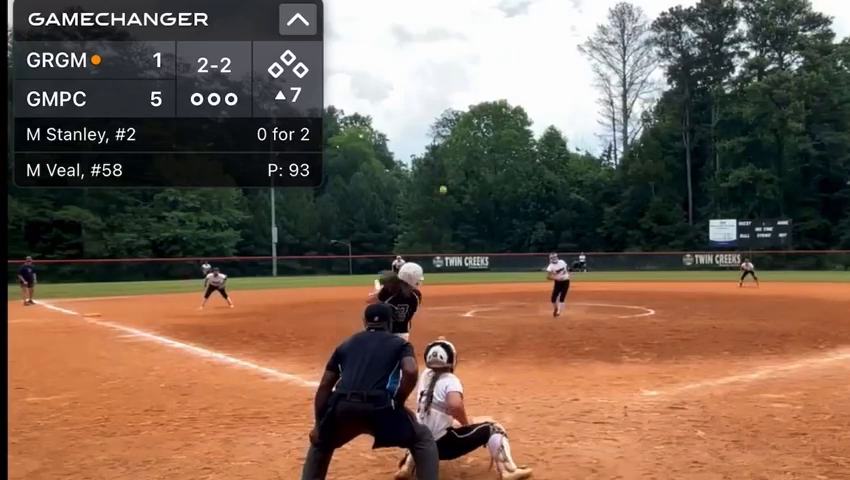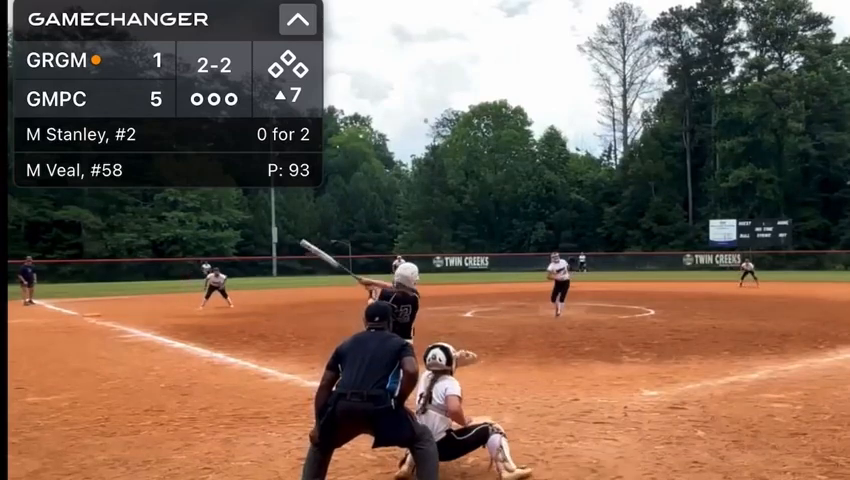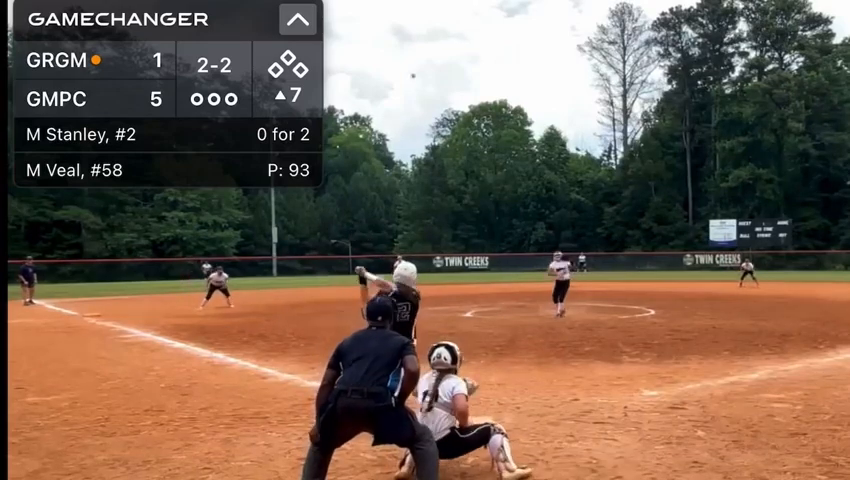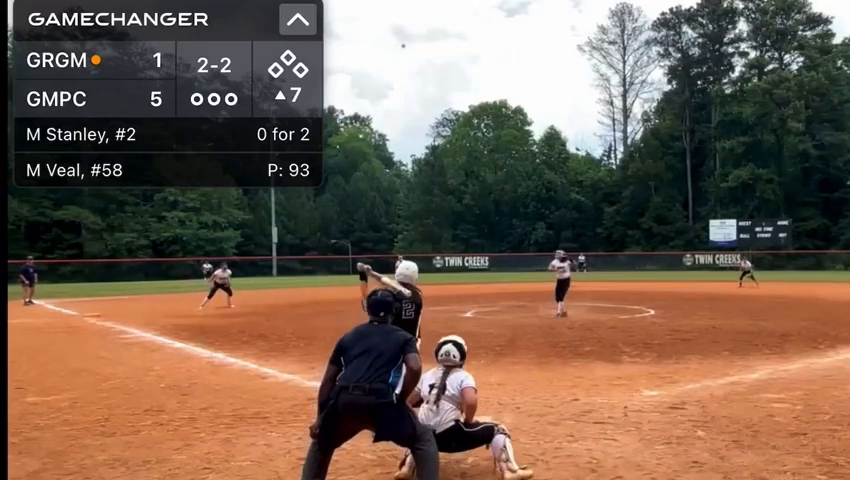
dt=0.1s
person 1, frame 1
left shoulder: (347, 344)
right shoulder: (399, 343)
left elbow: (325, 385)
right elbow: (411, 372)
left wrist: (318, 424)
right wrist: (397, 403)
left hip: (342, 408)
right hip: (378, 407)
left knee: (321, 442)
right knee: (423, 440)
person 1, frame 2
left shoulder: (347, 344)
right shoulder: (399, 343)
left elbow: (324, 386)
right elbow: (411, 372)
left wrist: (319, 424)
right wrist: (398, 403)
left hip: (342, 407)
right hip: (378, 406)
left knee: (321, 442)
right knee: (423, 440)
person 1, frame 3
left shoulder: (348, 342)
right shoulder: (401, 341)
left elbow: (326, 384)
right elbow: (412, 371)
left wrist: (319, 423)
right wrist: (398, 402)
left hip: (342, 405)
right hip: (379, 404)
left knee: (321, 442)
right knee: (423, 440)
person 1, frame 4
left shoulder: (349, 337)
right shoulder: (403, 337)
left elbow: (329, 379)
right elbow: (414, 369)
left wrist: (321, 417)
right wrist: (401, 400)
left hip: (344, 401)
right hip: (380, 401)
left knee: (322, 441)
right knee: (423, 439)
person 2, frame 1
left shoulder: (425, 376)
right shoulder: (451, 381)
right elbow: (456, 405)
right wrist: (465, 422)
right hip: (444, 443)
right knee: (493, 429)
left ankle: (408, 466)
person 2, frame 2
left shoulder: (424, 378)
right shoulder: (450, 383)
right elbow: (454, 409)
right wrist: (464, 422)
right hip: (444, 445)
right knee: (492, 429)
left ankle: (408, 466)
person 2, frame 3
left shoulder: (425, 379)
right shoulder: (456, 382)
right elbow: (461, 408)
right wrist: (464, 424)
right hip: (445, 443)
right knee: (494, 429)
left ankle: (408, 466)
person 2, frame 4
left shoulder: (427, 375)
right shoulder: (464, 376)
left elbow: (411, 401)
right elbow: (471, 402)
right wrist: (468, 421)
right hip: (450, 435)
right knee: (498, 431)
left ankle: (408, 467)
